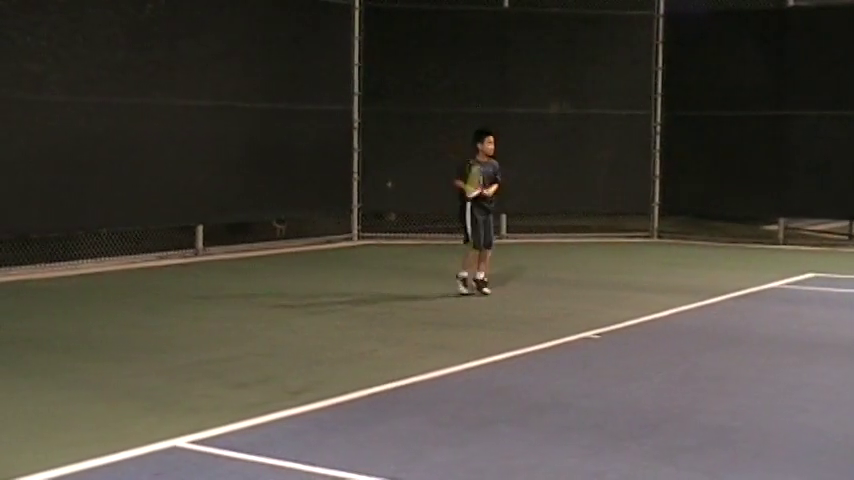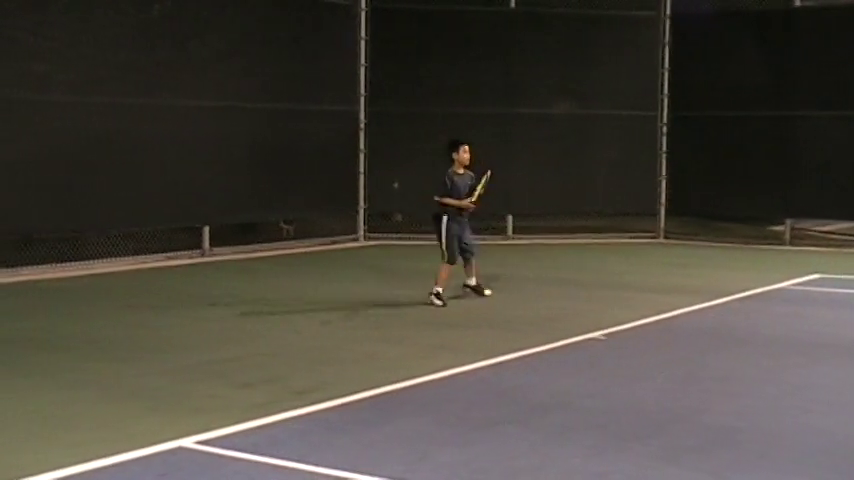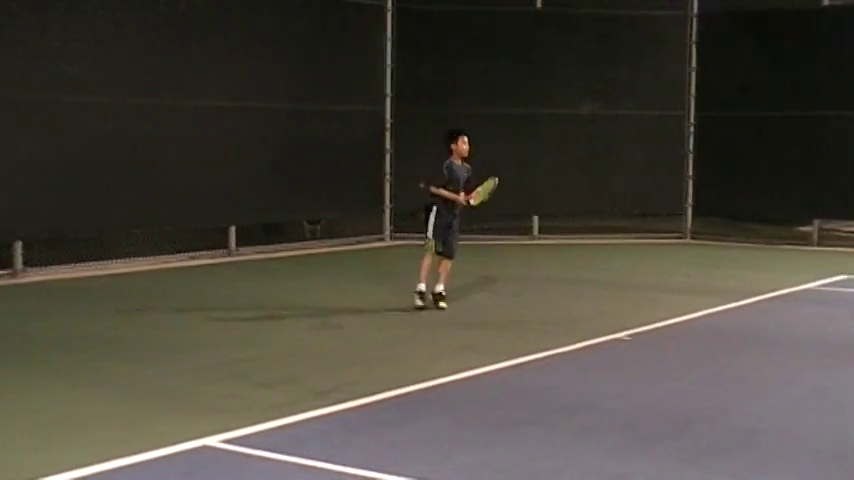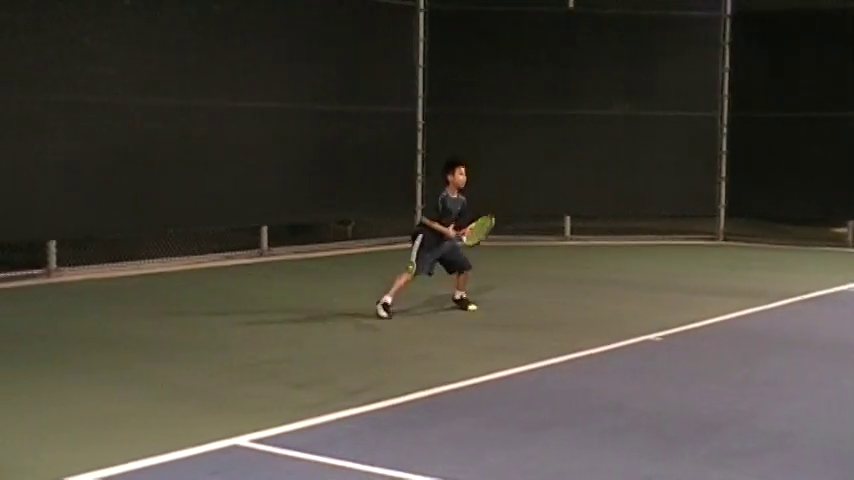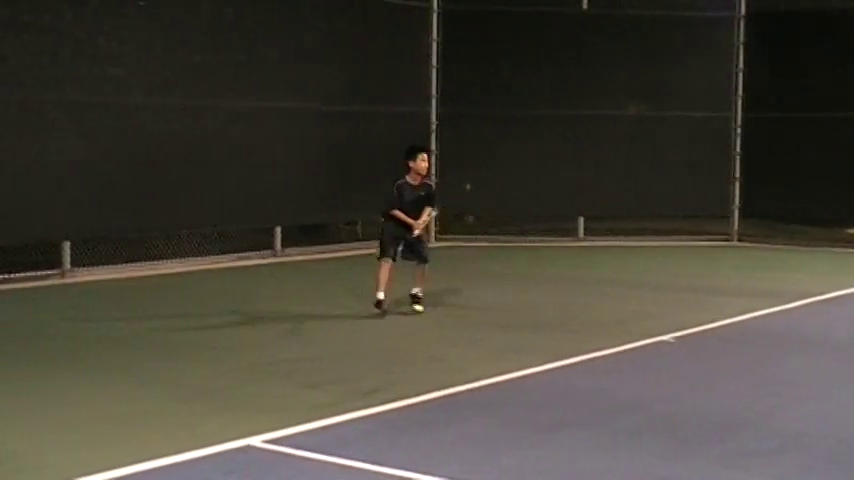
dt=0.3s
person 1, frame 1
left shoulder: (494, 165)
right shoulder: (469, 165)
right elbow: (457, 182)
left wrist: (490, 190)
right wrist: (473, 189)
left hip: (486, 208)
right hip: (472, 206)
left knee: (487, 244)
right knee: (476, 243)
left ankle: (480, 278)
right ankle: (463, 277)
person 1, frame 2
left shoulder: (470, 176)
right shoulder: (448, 176)
right elbow: (438, 197)
left wrist: (469, 204)
right wrist: (459, 203)
left hip: (462, 219)
right hip: (448, 220)
left knee: (469, 253)
right knee: (450, 258)
left ankle: (471, 283)
right ankle: (437, 292)
person 1, frame 3
left shoulder: (466, 169)
right shoulder: (446, 166)
right elbow: (432, 188)
left wrist: (464, 197)
right wrist: (455, 197)
left hip: (453, 214)
right hip: (438, 211)
left knee: (448, 254)
right knee: (431, 250)
left ankle: (438, 291)
right ankle: (421, 290)
person 1, frame 4
left shoulder: (462, 200)
right shoulder: (441, 198)
left elbow: (459, 224)
right elbow: (426, 219)
left wrist: (461, 231)
right wrist: (445, 230)
left hip: (445, 240)
right hip: (426, 238)
left knee: (464, 266)
right knee: (412, 270)
left ankle: (459, 297)
right ankle: (385, 302)
person 1, frame 5
left shoulder: (428, 186)
right shoulder: (399, 186)
left elbow: (429, 206)
right elbow: (392, 209)
left wrist: (422, 221)
right wrist: (410, 221)
left hip: (417, 225)
right hip: (393, 224)
left knee: (422, 258)
right knee: (387, 258)
left ankle: (416, 294)
right ankle: (380, 298)
